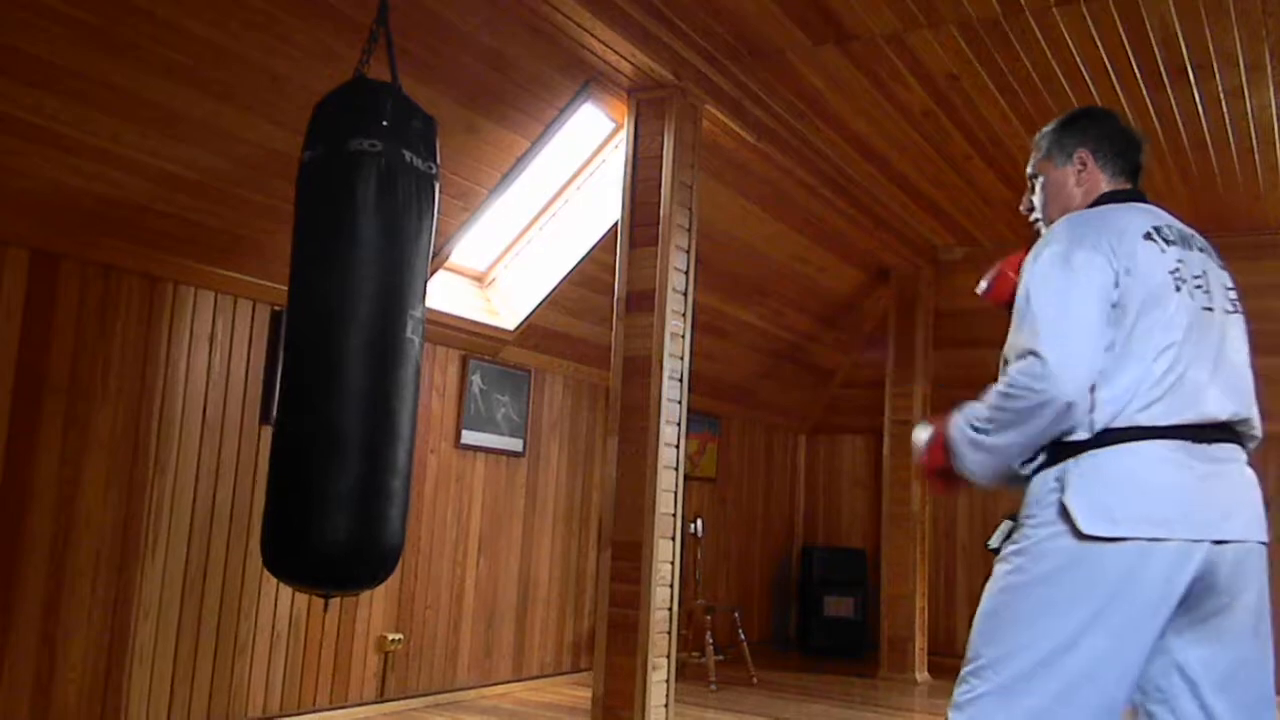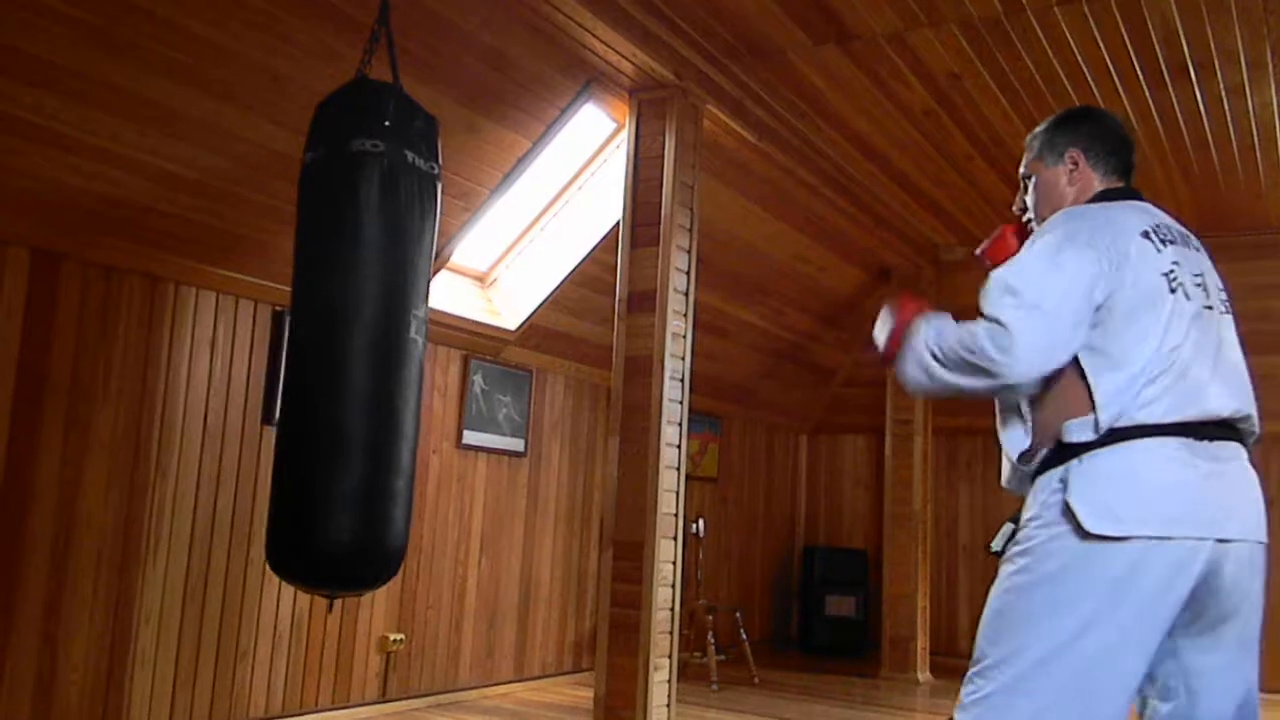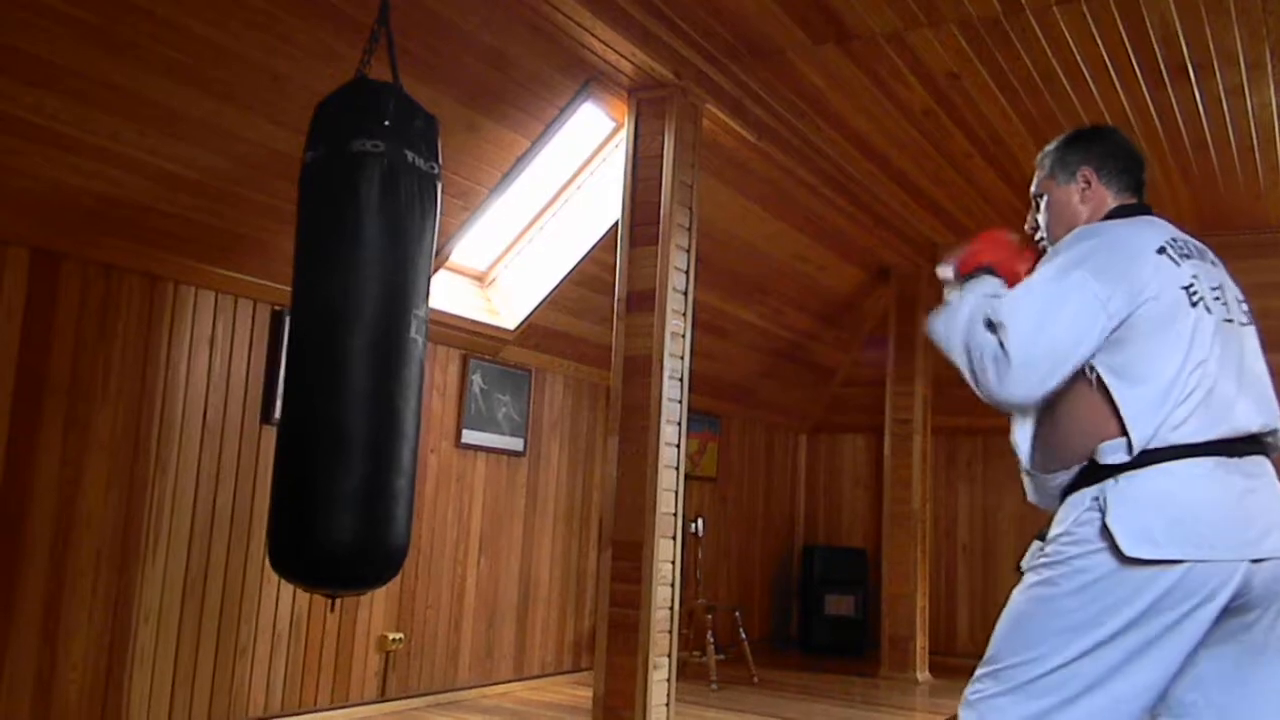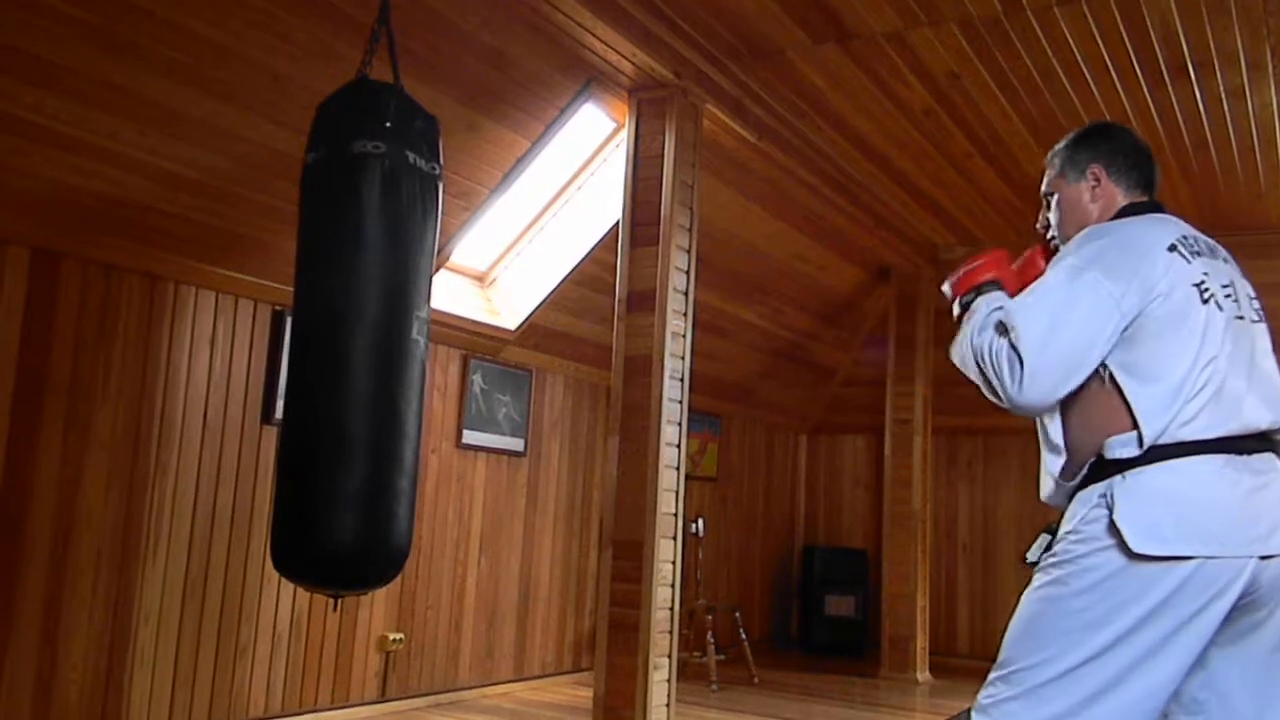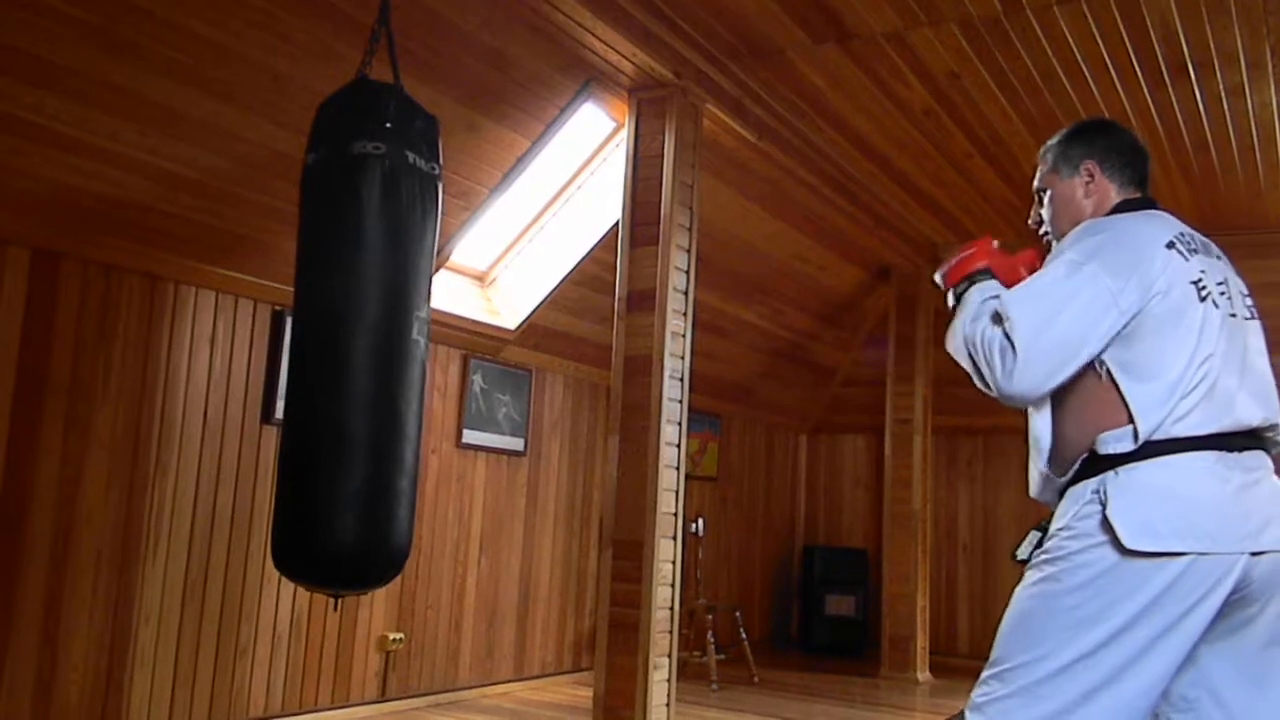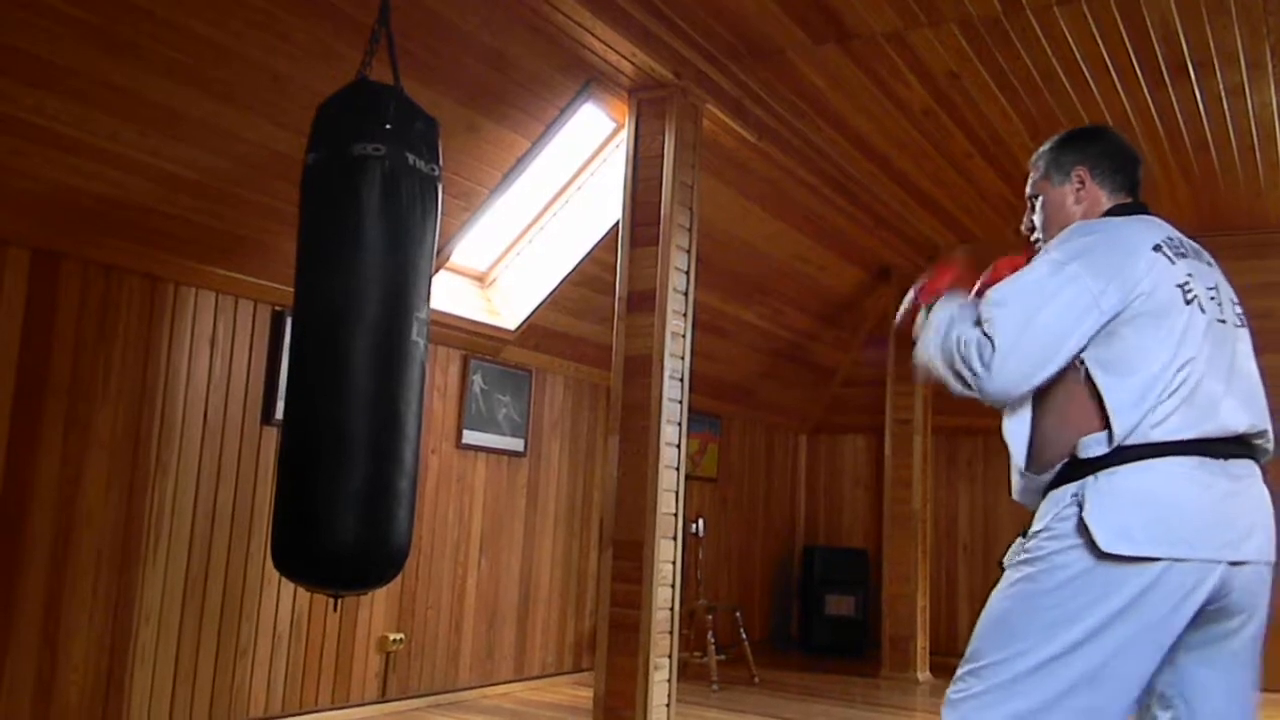
dt=0.2s
person 1, frame 1
left shoulder: (1085, 236)
right shoulder: (1192, 251)
left elbow: (1050, 382)
left wrist: (959, 446)
right wrist: (1041, 294)
left hip: (1123, 501)
right hip: (1221, 506)
person 1, frame 2
left shoulder: (1080, 232)
right shoulder: (1185, 248)
left elbow: (1009, 352)
left wrist: (913, 339)
right wrist: (1025, 279)
left hip: (1121, 498)
right hip: (1224, 504)
person 1, frame 3
left shoulder: (1099, 250)
right shoulder: (1196, 260)
left elbow: (1008, 370)
left wrist: (981, 286)
right wrist: (1036, 292)
left hip: (1152, 516)
person 1, frame 4
left shoulder: (1109, 248)
right shoulder: (1212, 259)
left elbow: (1024, 377)
left wrist: (986, 301)
right wrist: (1047, 302)
left hip: (1158, 518)
person 1, frame 5
left shoulder: (1107, 243)
right shoulder: (1202, 256)
left elbow: (1016, 366)
left wrist: (977, 288)
right wrist: (1036, 295)
left hip: (1149, 515)
person 1, frame 6
left shoulder: (1093, 247)
right shoulder: (1195, 264)
left elbow: (994, 364)
left wrist: (944, 308)
right wrist: (1022, 298)
left hip: (1132, 518)
